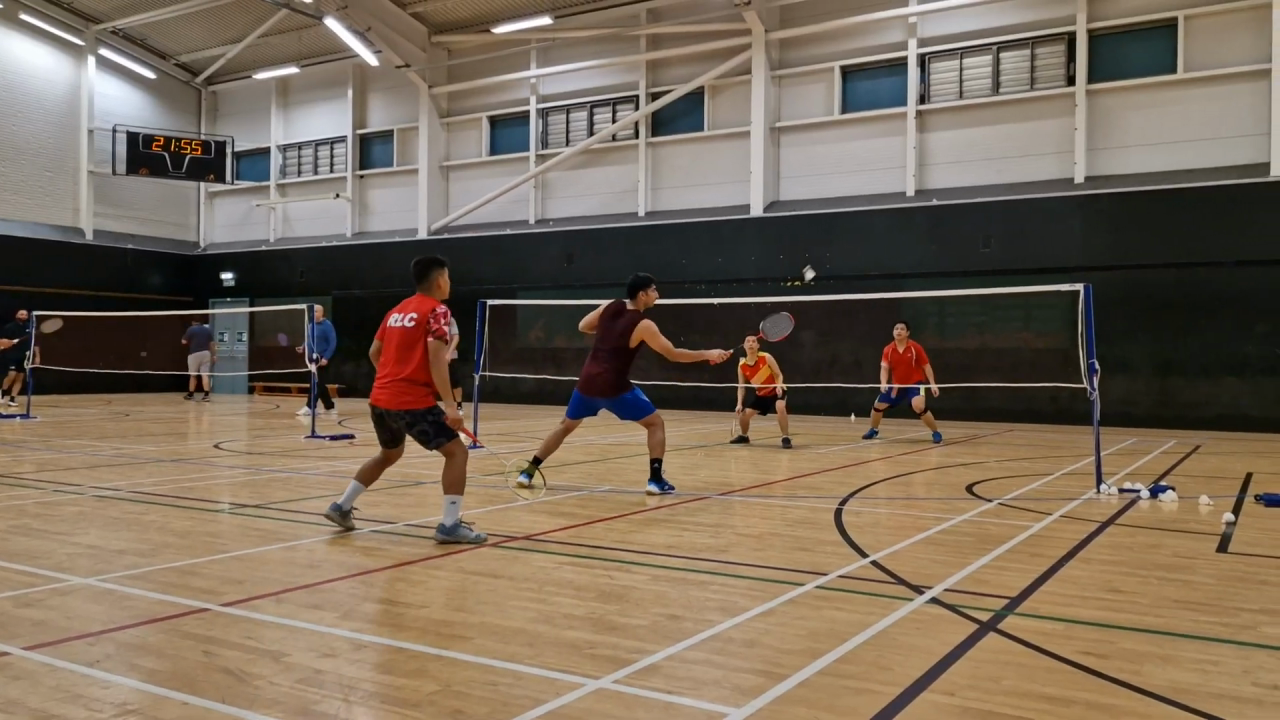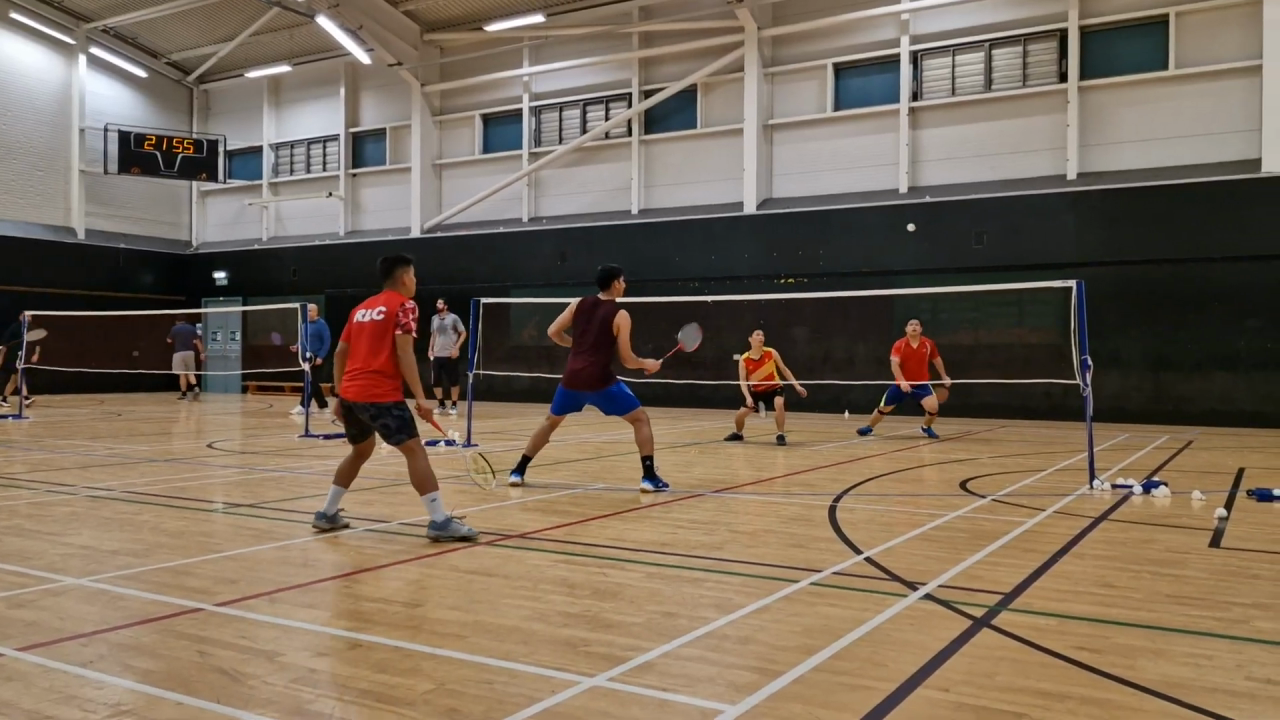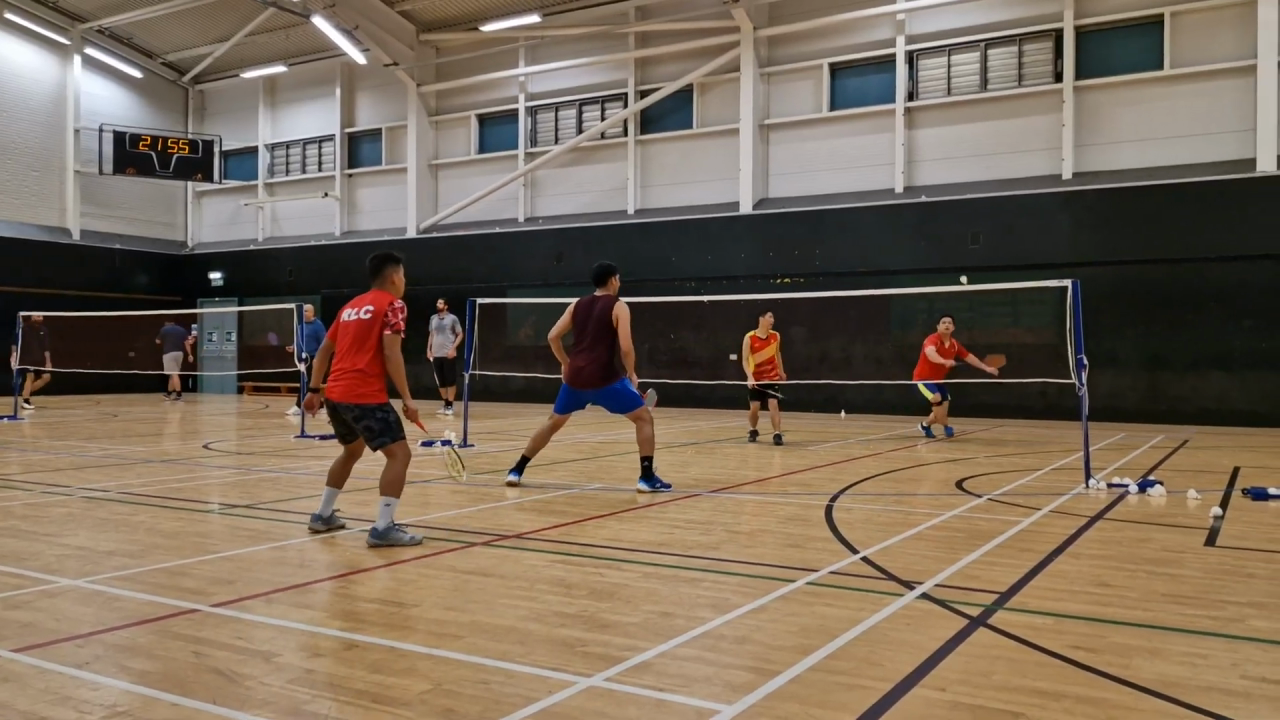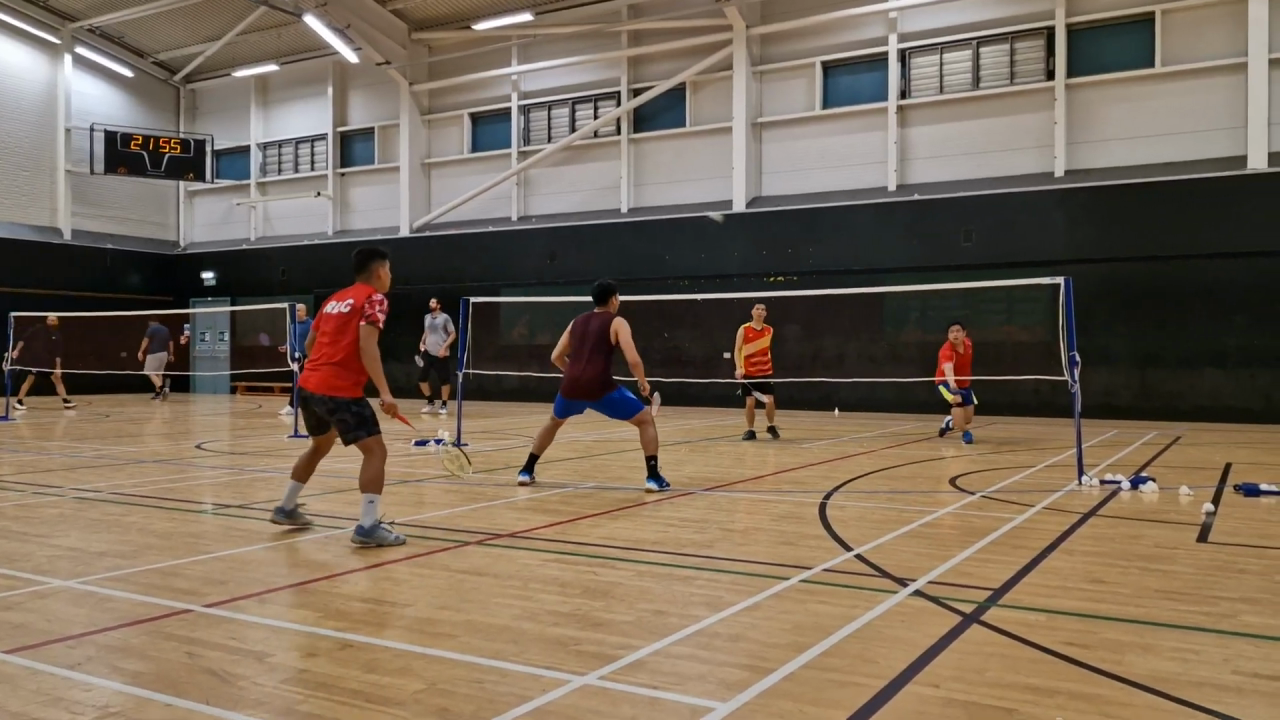
dt=0.3s
person 1, frame 1
left shoulder: (396, 311)
right shoulder: (437, 311)
left elbow: (374, 352)
right elbow: (437, 360)
right wrist: (450, 406)
left hip: (380, 399)
right hip: (413, 401)
left knee: (389, 455)
right knee: (456, 452)
left ankle: (341, 507)
right ankle: (450, 524)
person 1, frame 2
left shoulder: (361, 308)
right shoulder: (403, 305)
left elbow: (339, 353)
right elbow: (404, 353)
left wrist: (338, 394)
right wrist: (420, 397)
left hip: (349, 394)
right hip: (380, 395)
left knee: (360, 451)
right knee: (415, 452)
left ankle: (327, 513)
right ankle: (440, 521)
person 1, frame 3
left shoulder: (352, 306)
right shoulder: (392, 305)
left elbow: (323, 350)
right elbow: (391, 354)
left wrist: (314, 390)
right wrist: (407, 399)
left hip: (335, 393)
right hip: (364, 397)
left knee: (352, 451)
right knee: (399, 454)
left ankle: (323, 515)
right ankle: (383, 527)
person 1, frame 4
left shoulder: (335, 299)
right shoulder: (374, 299)
left elbow: (311, 343)
right elbow: (367, 347)
right wrist: (384, 392)
left hip: (310, 386)
right hip: (340, 390)
left knee: (320, 446)
right knee: (375, 450)
left ankle: (286, 508)
right ankle: (368, 526)
person 2, frame 1
left shoulder: (609, 306)
right shoulder: (643, 326)
left elbow: (583, 326)
right elbow: (673, 354)
right wrist: (708, 354)
left hip: (587, 383)
right hip: (614, 387)
left knee: (565, 426)
right knee: (655, 424)
left ankle: (527, 472)
right ankle: (655, 480)
person 2, frame 2
left shoulder: (579, 304)
right shoulder: (620, 315)
left elbow: (552, 332)
right elbow: (627, 359)
right wrist: (647, 364)
left hip: (572, 378)
right hip: (600, 381)
left knee: (551, 422)
right knee: (641, 420)
left ankle: (518, 472)
right ankle: (649, 477)
person 2, frame 3
left shoulder: (577, 305)
right shoulder: (619, 307)
left elbow: (553, 337)
right elbow: (626, 348)
left wrist: (566, 363)
right wrist: (631, 373)
left hip: (575, 377)
right hip: (605, 378)
left knee: (554, 423)
right knee: (644, 418)
left ankle: (517, 471)
right ankle: (647, 477)
person 2, frame 4
left shoulder: (577, 322)
right shoulder: (617, 323)
left elbow: (556, 357)
right elbow: (633, 360)
right wrist: (643, 381)
left hip: (570, 388)
right hip: (600, 388)
left knee: (554, 422)
right knee: (645, 420)
left ankle: (526, 470)
right ankle: (653, 476)
